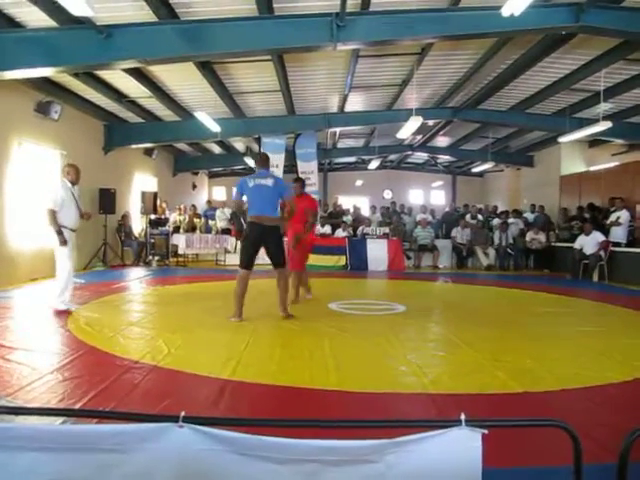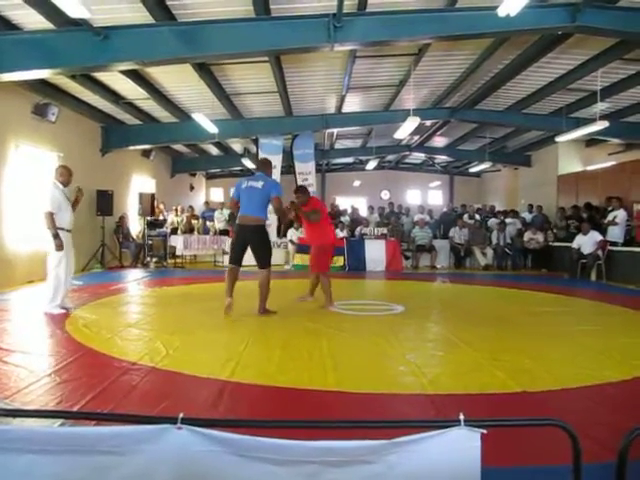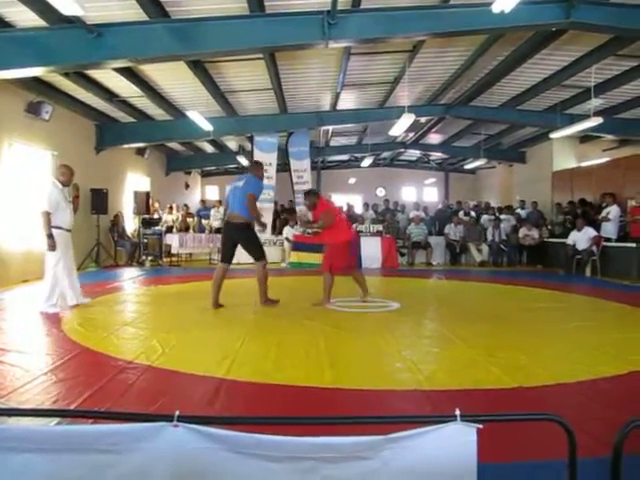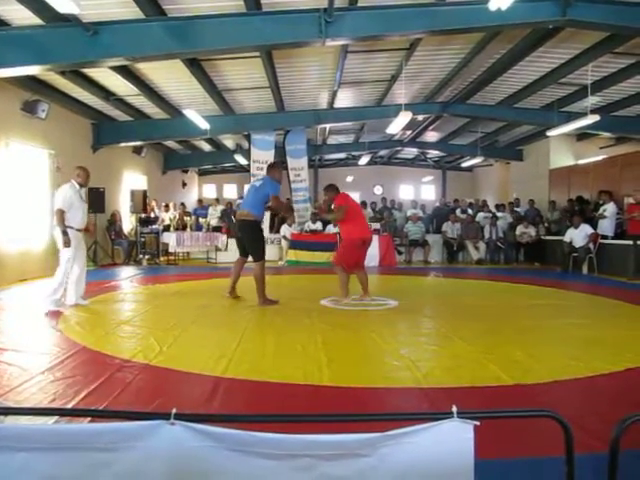
dt=0.5s
person 1, frame 1
left shoulder: (245, 181)
right shoulder: (280, 182)
left elbow: (236, 207)
right wrist: (282, 223)
left hip: (253, 227)
right hip: (273, 229)
left knee: (244, 271)
right knee: (281, 269)
left ankle: (238, 313)
right ankle: (284, 310)
person 1, frame 2
left shoulder: (242, 182)
right shoulder: (272, 184)
left elbow: (232, 205)
right elbow: (277, 205)
right wrist: (282, 214)
left hip: (241, 227)
right hip: (258, 229)
left knee: (233, 265)
right knee: (264, 270)
left ankle: (229, 296)
right ankle: (262, 308)
person 1, frame 3
left shoulder: (235, 182)
right shoulder: (256, 182)
right elbow: (250, 202)
right wrist: (260, 221)
left hip: (228, 225)
right hip: (242, 227)
left knee: (223, 264)
right knee: (261, 261)
left ankle: (215, 301)
right ankle: (264, 298)
person 1, frame 4
left shoulder: (256, 182)
right shoulder: (273, 184)
right elbow: (275, 203)
left wrist: (270, 207)
right wrist: (283, 206)
left hip: (239, 222)
right hip: (251, 224)
left knee: (243, 256)
right knee: (259, 261)
left ankle: (232, 289)
right ankle: (262, 298)
person 2, frame 1
left shoulder: (74, 190)
right shoulder: (60, 189)
right elbow: (51, 212)
left wrist: (83, 215)
right wrist: (59, 234)
left hip: (70, 232)
right hip: (62, 233)
left knee: (67, 267)
right knee: (66, 267)
left ankle: (62, 301)
right ankle: (60, 302)
person 2, frame 2
left shoulder: (62, 191)
right shoulder: (53, 191)
left elbow: (68, 211)
right elbow: (48, 215)
left wrist: (77, 199)
right wrist: (56, 237)
left hip: (65, 234)
right hip: (58, 235)
left knee: (67, 269)
right knee: (56, 271)
left ankle: (60, 302)
right ankle: (52, 305)
person 2, frame 3
left shoulder: (64, 191)
right shoulder: (52, 190)
left elbow: (73, 211)
right elbow: (45, 215)
left wrist: (76, 195)
right wrist: (49, 237)
left hip: (65, 234)
right hip: (55, 234)
left knee: (69, 268)
right knee: (55, 270)
left ankle: (74, 298)
right ankle: (48, 305)
person 2, frame 4
left shoulder: (81, 192)
right shoulder: (66, 190)
right elbow: (59, 212)
left wrist: (87, 226)
right wrist: (64, 234)
left hip: (77, 233)
right hip: (67, 232)
left knee: (79, 265)
right knee: (66, 266)
left ankle: (74, 297)
right ankle: (52, 300)
person 3, frame 1
left shoulder: (309, 201)
right shoulder: (291, 200)
left elbow: (312, 222)
right elbow: (287, 217)
left wrist: (298, 236)
left hip: (303, 239)
right hip: (292, 238)
left knee: (296, 267)
right knee: (299, 267)
left ankle: (295, 296)
right ankle: (307, 290)
person 3, frame 2
left shoulder: (315, 204)
right shoulder: (303, 206)
left elbow: (314, 219)
right elbow: (301, 221)
left wrist: (299, 211)
left hip: (324, 242)
right hip: (316, 241)
left knee: (321, 270)
right knee: (315, 268)
left ankle: (328, 301)
right ankle: (310, 294)
person 3, frame 3
left shoulder: (321, 206)
right shoulder: (324, 204)
left elbow: (327, 222)
right elbow: (320, 222)
left wrist: (312, 226)
left hip: (337, 241)
right hip: (348, 237)
left knee: (327, 269)
right knee: (352, 267)
left ankle: (325, 299)
right ankle: (365, 293)
person 3, frame 4
left shoulder: (340, 199)
right shoulder: (345, 199)
left elbow: (339, 216)
right elbow: (339, 219)
left wrist: (326, 216)
right wrist: (326, 212)
left hip: (353, 237)
right hip: (364, 236)
left knee: (340, 264)
right knee: (358, 266)
left ankle: (345, 295)
right ankle: (366, 293)
